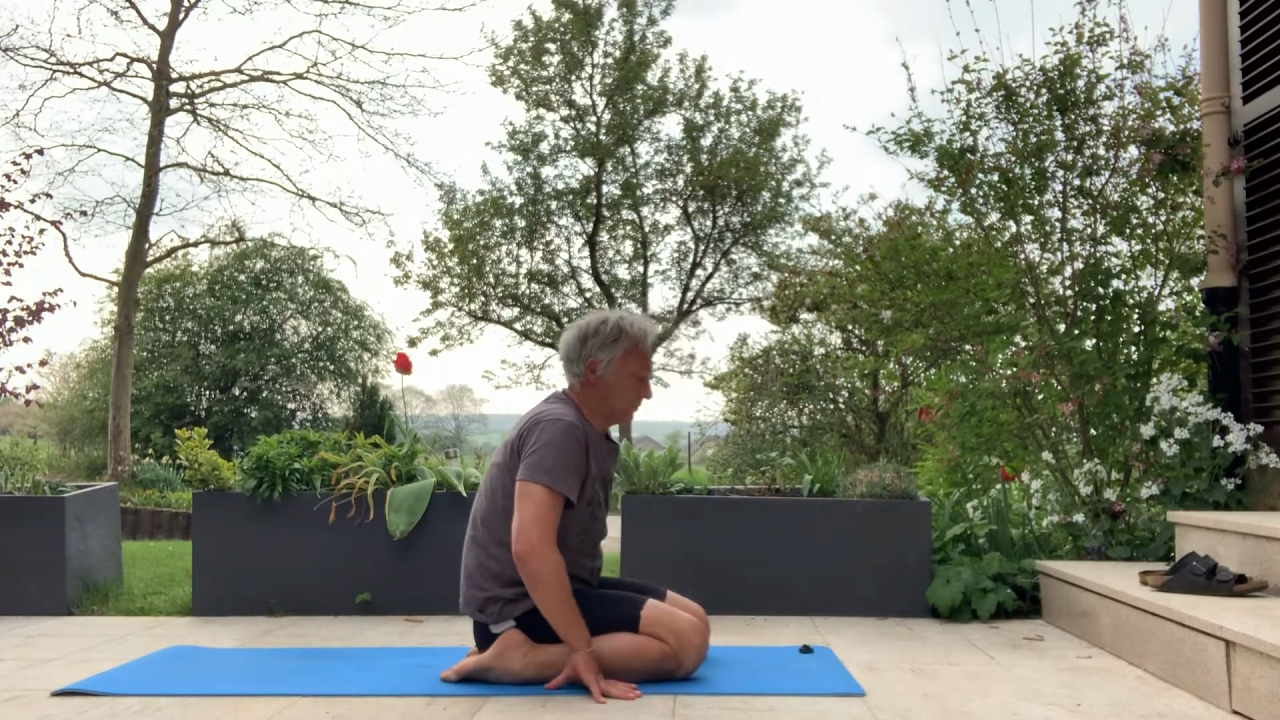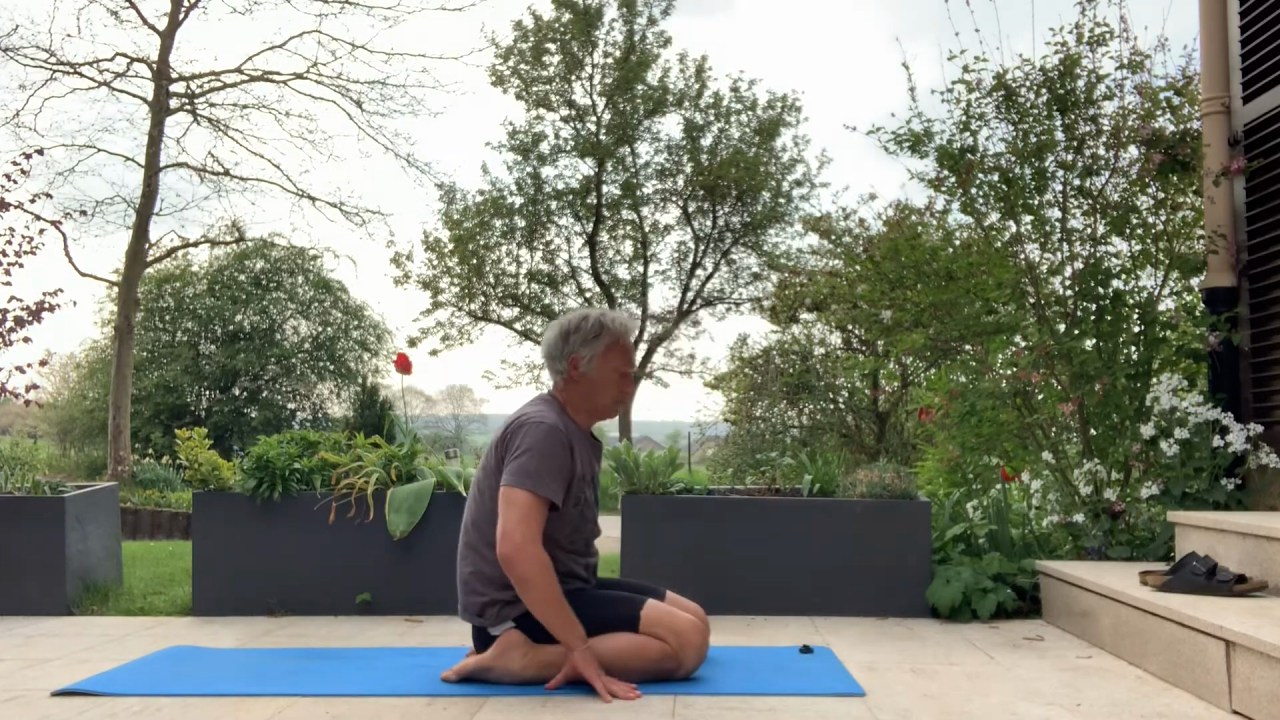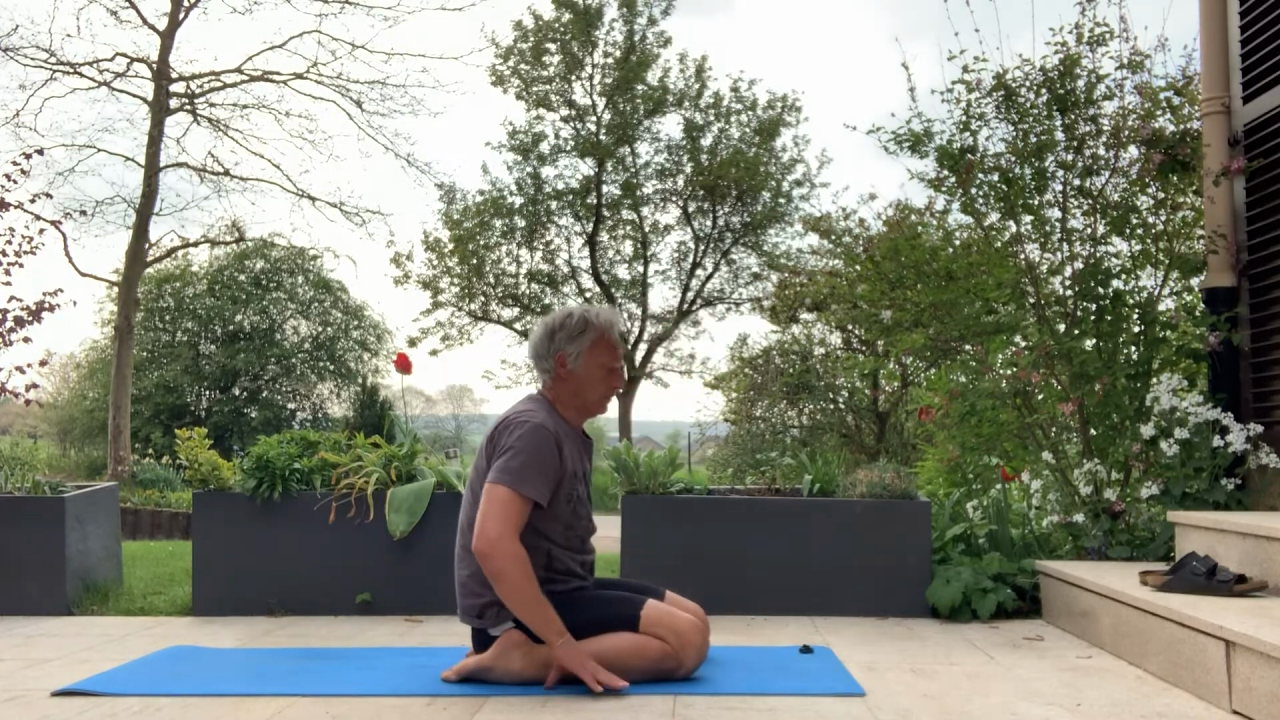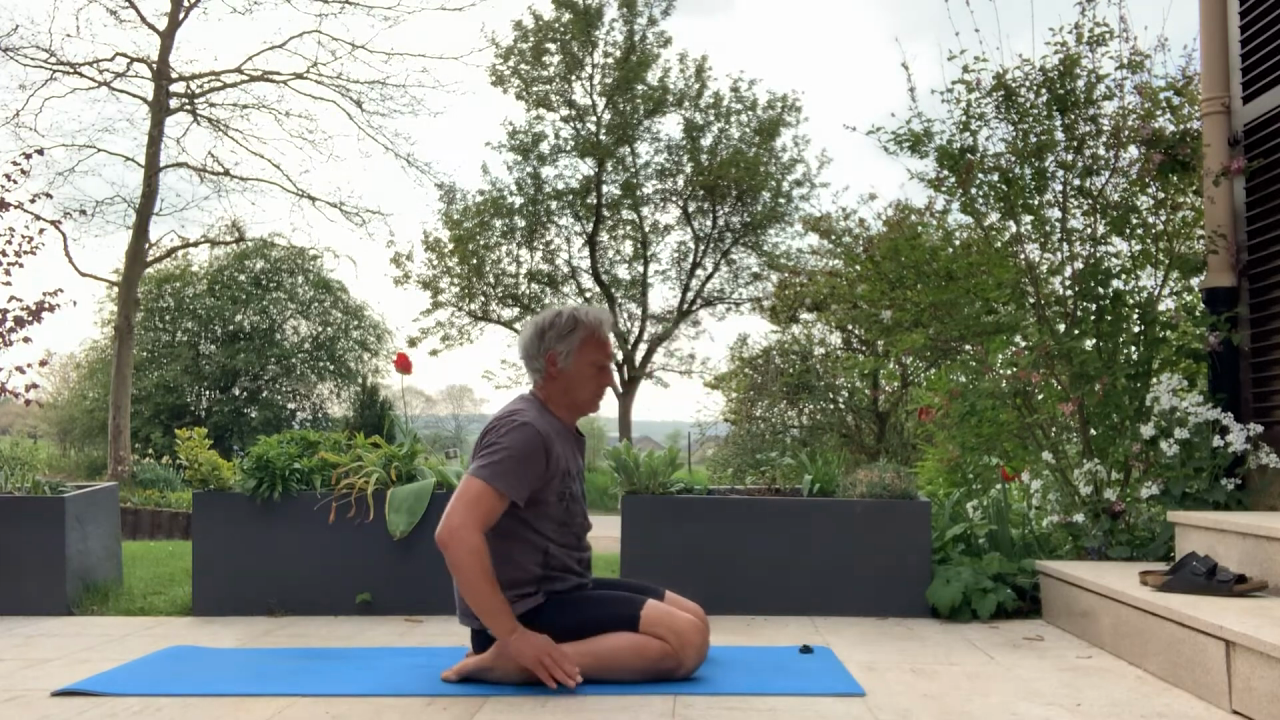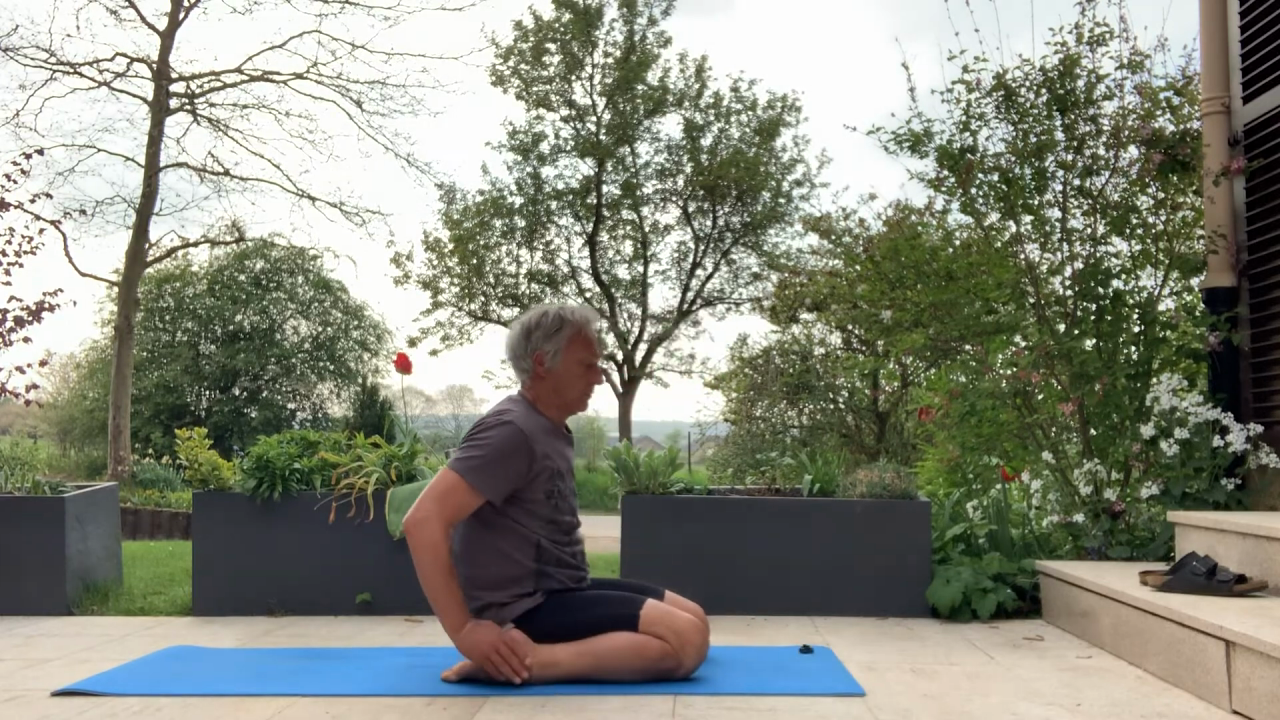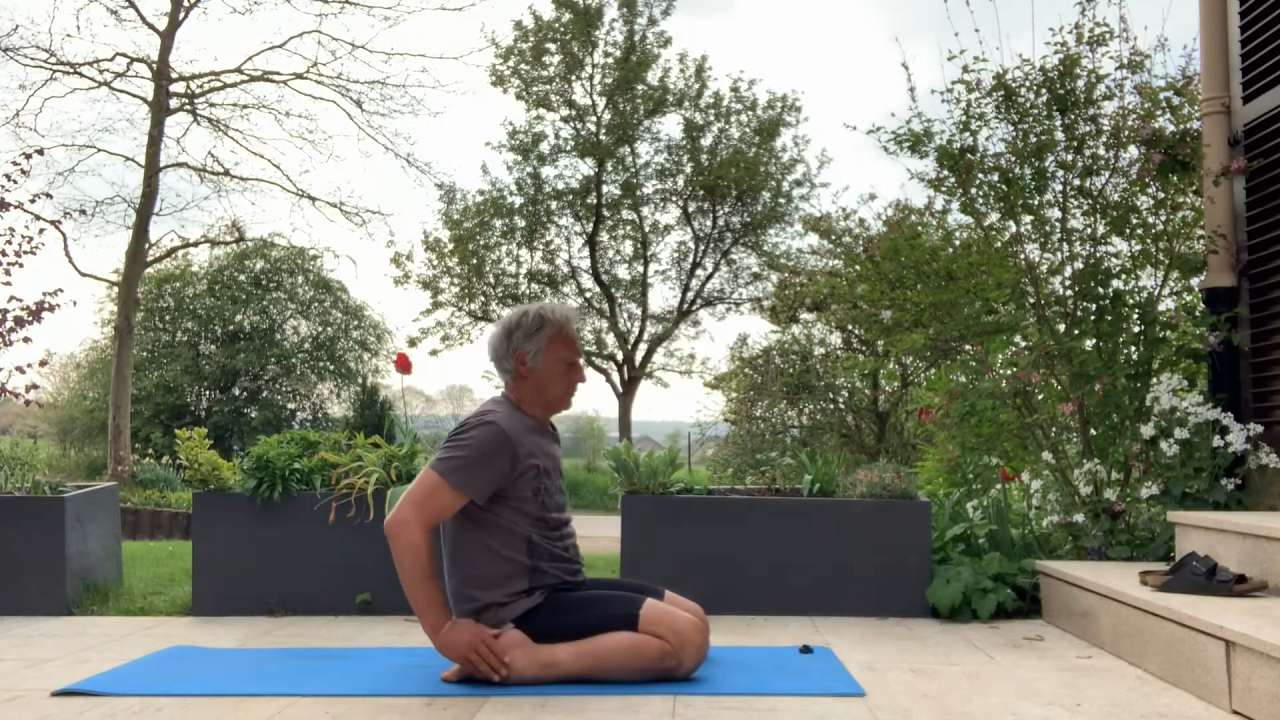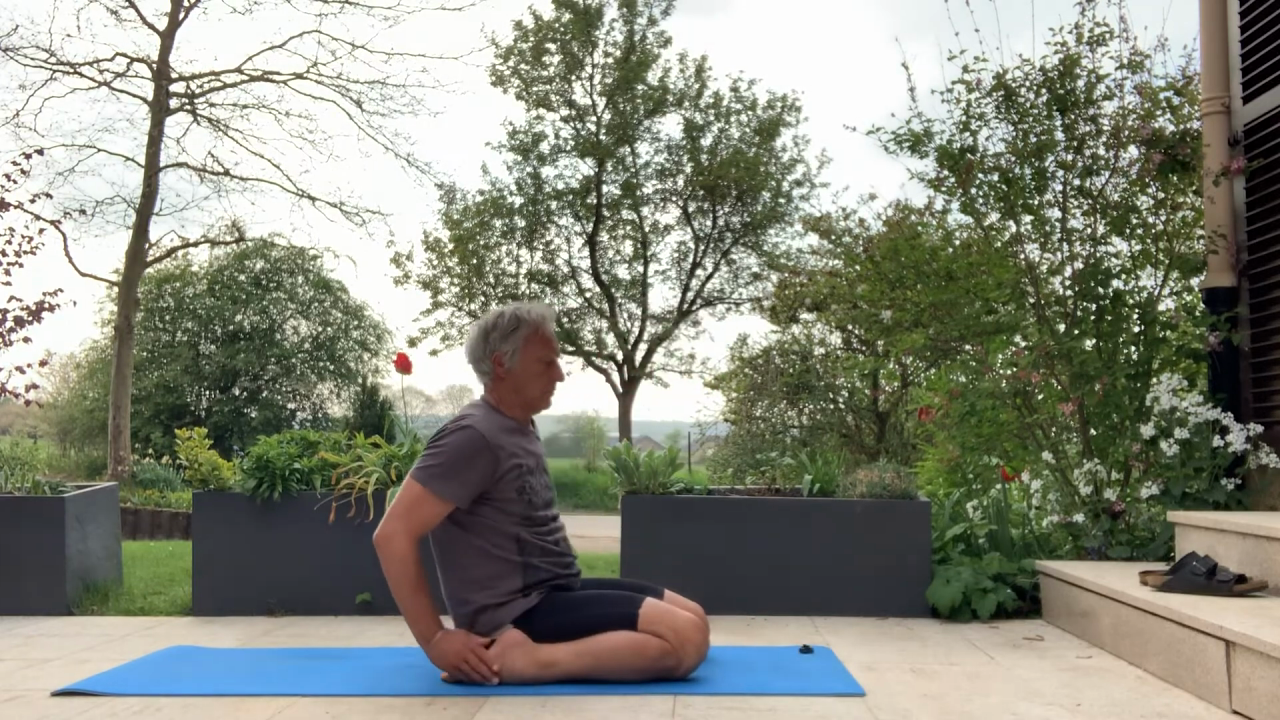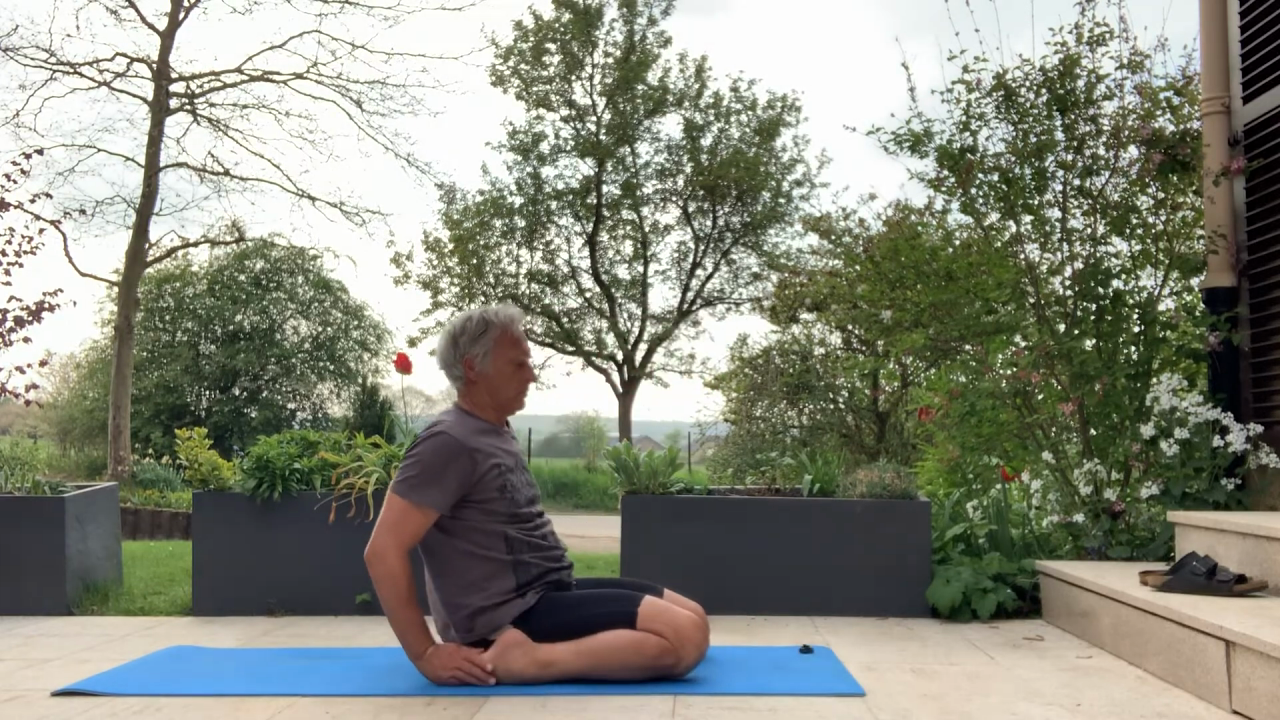
dt=0.2s
person 1, frame 1
left shoulder: (588, 430)
right shoulder: (559, 428)
right elbow: (531, 548)
right wrist: (582, 650)
left hip: (552, 594)
right hip: (519, 610)
left knee: (694, 619)
right knee: (686, 641)
left ankle: (531, 648)
right ankle: (520, 657)
person 1, frame 2
left shoulder: (574, 431)
right shoulder: (543, 431)
right elbow: (516, 550)
right wrist: (579, 647)
left hip: (555, 593)
right hip: (517, 612)
left knee: (694, 618)
right knee: (686, 640)
left ankle: (528, 649)
right ankle: (521, 657)
person 1, frame 3
left shoulder: (567, 431)
right shoulder: (534, 430)
right elbow: (493, 544)
right wrist: (561, 643)
left hip: (556, 591)
right hip: (516, 613)
left knee: (693, 618)
right knee: (686, 640)
left ankle: (526, 646)
right ankle: (521, 657)
person 1, frame 4
left shoulder: (560, 429)
right shoulder: (525, 431)
right elbow: (456, 533)
right wrist: (509, 635)
left hip: (557, 593)
right hip: (523, 610)
left knee: (694, 618)
right knee: (686, 640)
right ankle: (511, 657)
person 1, frame 5
left shoulder: (550, 429)
right shoulder: (512, 432)
right elbow: (423, 523)
right wrist: (464, 631)
left hip: (557, 594)
right hip: (521, 614)
left knee: (693, 619)
right knee: (686, 640)
left ankle: (527, 652)
right ankle: (527, 655)
person 1, frame 6
left shoulder: (537, 429)
right shoulder: (495, 433)
right elbow: (404, 523)
right wrist: (442, 630)
left hip: (556, 594)
right hip: (518, 616)
left knee: (693, 619)
right knee: (686, 640)
right ankle: (517, 658)
person 1, frame 7
left shoulder: (519, 429)
right shoulder: (475, 437)
right elbow: (393, 535)
right wrist: (434, 639)
left hip: (554, 593)
right hip: (518, 617)
left knee: (693, 618)
right knee: (685, 639)
right ankle: (516, 658)
person 1, frame 8
left shoulder: (496, 432)
right shoulder: (450, 443)
right elbow: (384, 552)
right wrist: (425, 654)
left hip: (551, 593)
right hip: (515, 618)
left knee: (692, 617)
right knee: (685, 638)
left ankle: (525, 650)
right ankle: (521, 659)
